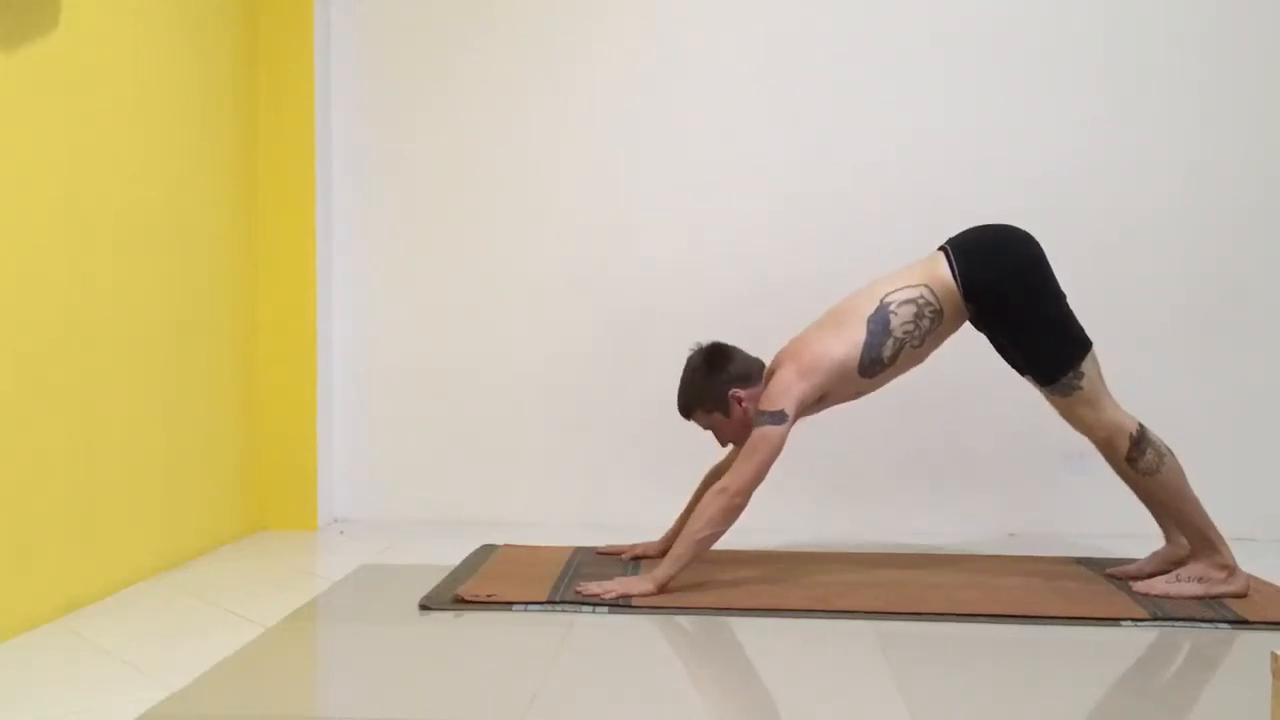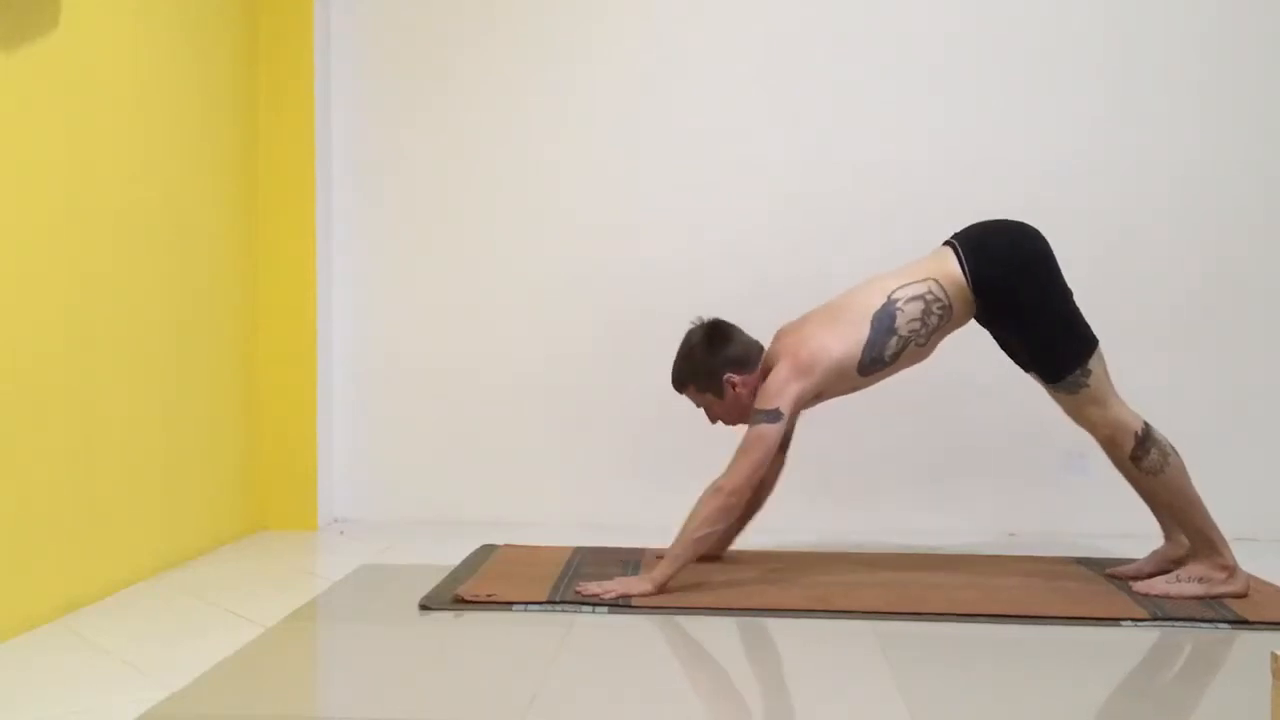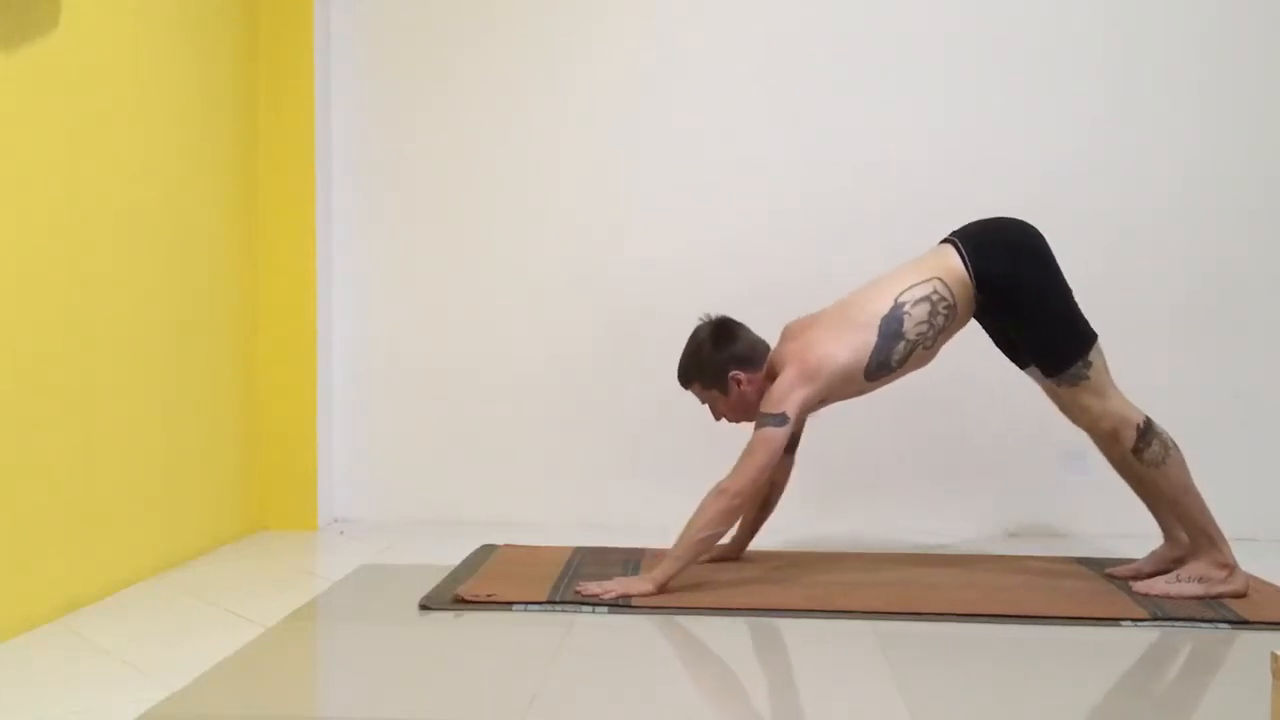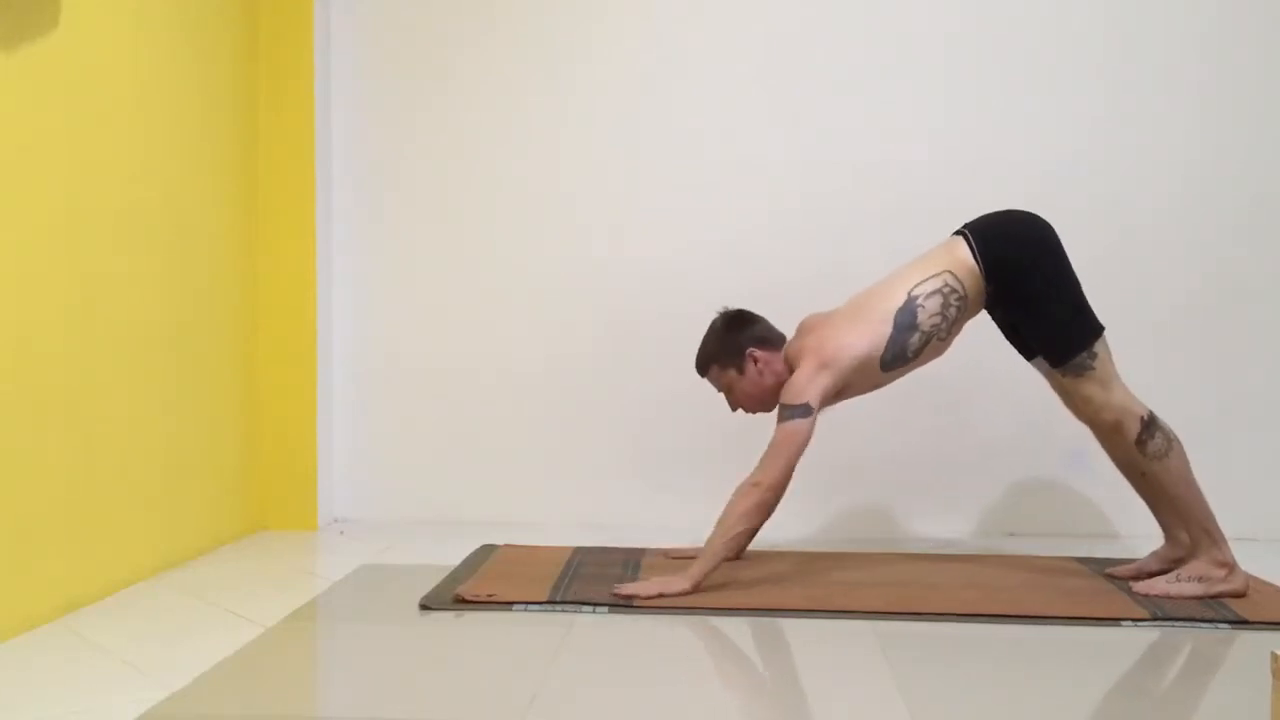
dt=0.3s
person 1, frame 1
left shoulder: (788, 386)
right shoulder: (783, 372)
left elbow: (732, 493)
right elbow: (726, 472)
left wrist: (656, 579)
right wrist: (666, 540)
left hip: (993, 269)
right hip: (979, 271)
left knee: (1100, 419)
right knee: (1093, 420)
left ankle: (1216, 562)
right ankle: (1179, 545)
person 1, frame 2
left shoulder: (786, 377)
right shoulder: (784, 348)
left elbow: (730, 489)
right elbow: (771, 462)
left wrist: (654, 577)
right wrist: (720, 541)
left hip: (1001, 265)
right hip: (985, 265)
left knee: (1106, 418)
right knee: (1095, 416)
left ankle: (1218, 562)
right ankle: (1179, 543)
person 1, frame 3
left shoulder: (795, 379)
right shoulder: (790, 343)
left elbow: (733, 491)
right elbow: (777, 466)
left wrist: (655, 578)
right wrist: (737, 546)
left hip: (999, 261)
right hip: (982, 264)
left knee: (1105, 412)
right knee: (1090, 414)
left ankle: (1216, 561)
right ankle: (1179, 543)
person 1, frame 4
left shoulder: (809, 372)
right shoulder: (806, 344)
left elbow: (761, 486)
right elbow: (772, 473)
left wrist: (692, 576)
right wrist: (724, 546)
left hip: (1010, 251)
right hip: (993, 262)
left knee: (1107, 405)
right knee: (1097, 410)
left ankle: (1216, 560)
right ankle: (1179, 544)
